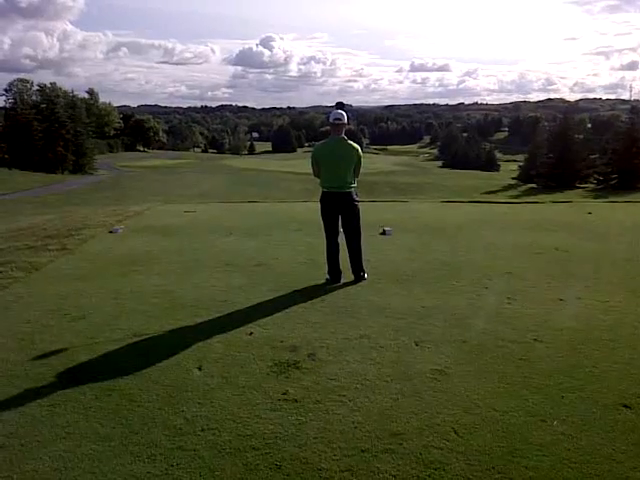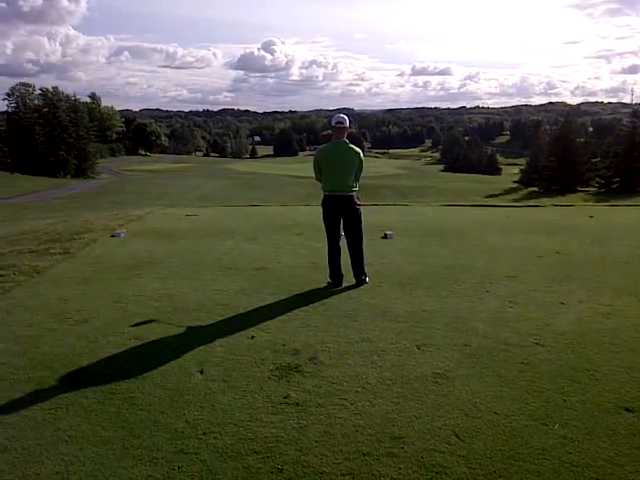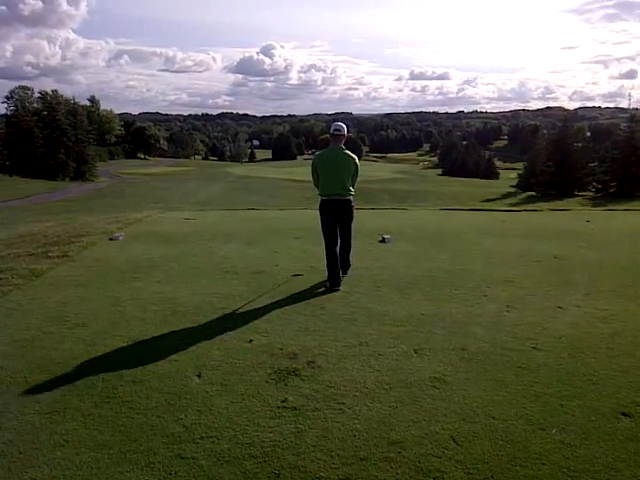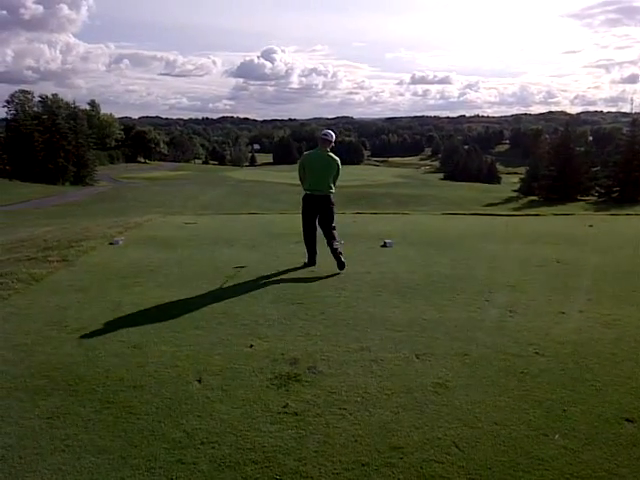
dt=1s
person 1, frame 1
left shoulder: (319, 148)
right shoulder: (355, 149)
left elbow: (316, 174)
right elbow: (356, 174)
left hip: (328, 197)
right hip: (348, 196)
left knee: (331, 237)
right knee: (353, 237)
left ankle: (334, 275)
right ankle: (358, 273)
person 1, frame 2
left shoulder: (321, 152)
right shoulder: (356, 153)
left elbow: (318, 177)
right elbow: (357, 178)
left hip: (330, 200)
right hip: (350, 199)
left knee: (333, 241)
right knee: (355, 241)
left ankle: (336, 279)
right ankle: (360, 277)
person 1, frame 3
left shoulder: (318, 157)
right shoulder: (352, 159)
left elbow: (316, 183)
right elbow: (353, 183)
left hip: (327, 204)
right hip: (346, 203)
left knee: (331, 242)
right knee: (345, 238)
left ankle: (334, 280)
right ankle: (344, 268)
person 1, frame 4
left shoulder: (305, 157)
right shoulder: (335, 160)
left elbow: (301, 179)
right elbow: (334, 181)
left hip: (309, 198)
right hip: (326, 198)
left knee: (309, 230)
right knee: (329, 229)
left ankle: (312, 259)
right ankle: (337, 254)
